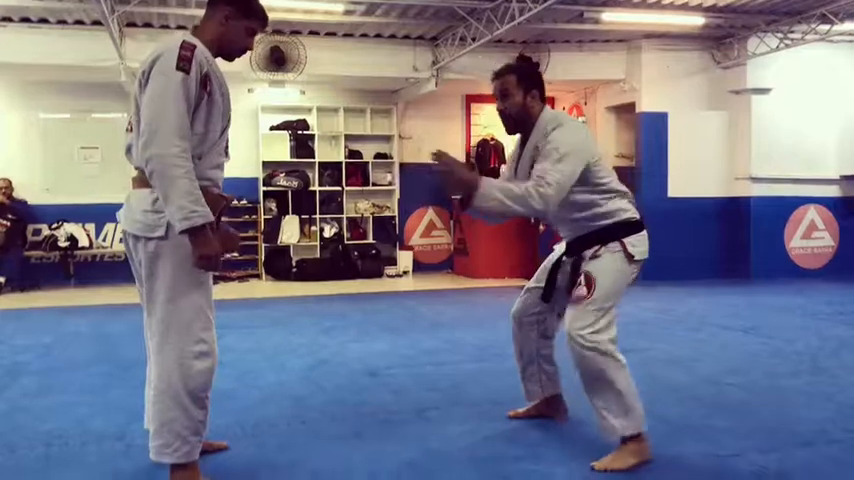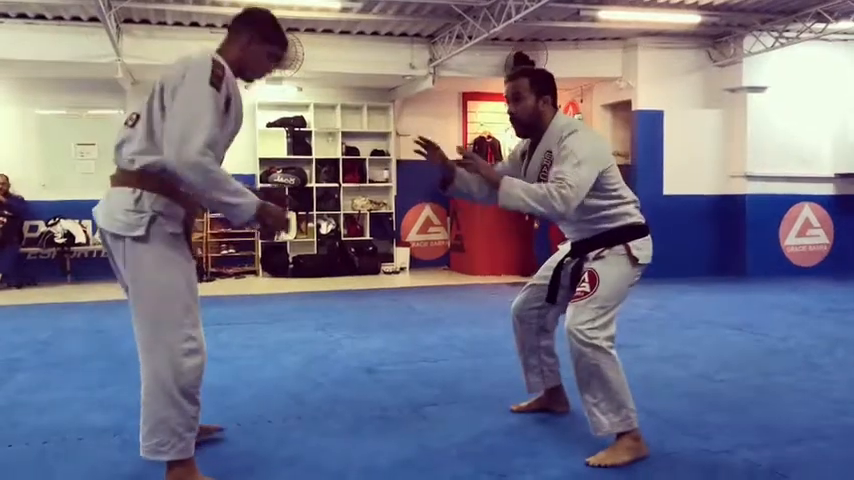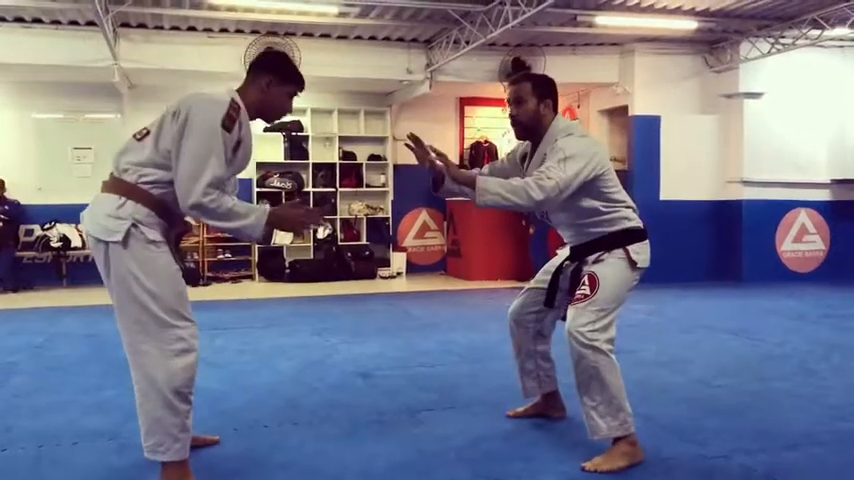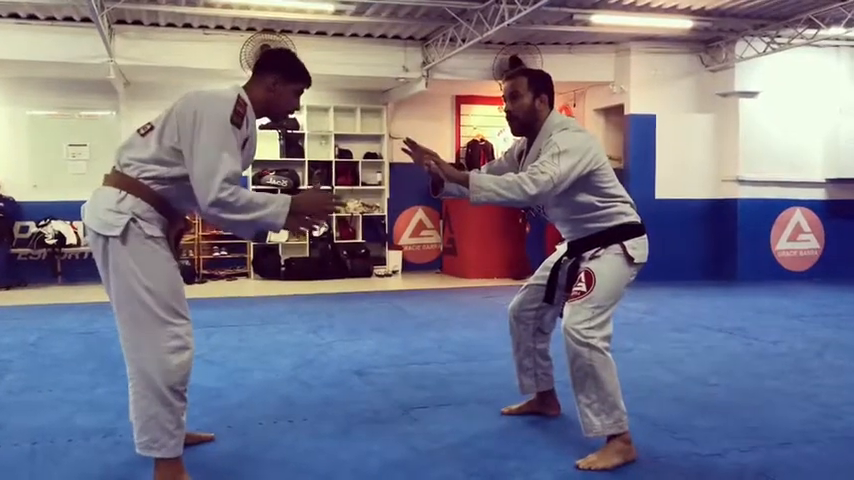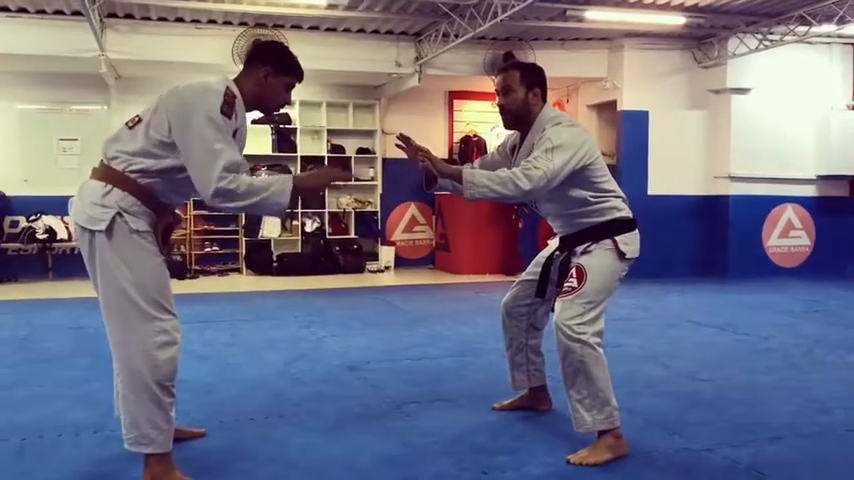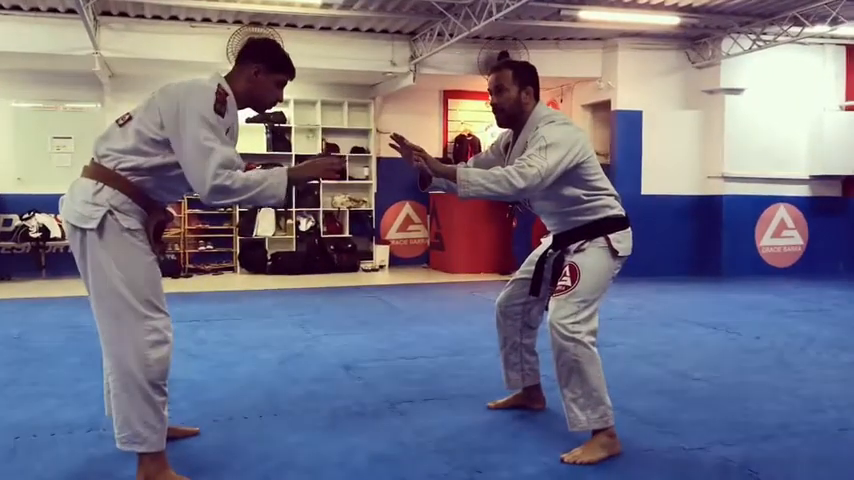
dt=0.4s
person 1, frame 1
left shoulder: (197, 66)
right shoulder: (182, 57)
right elbow: (164, 151)
left wrist: (208, 219)
right wrist: (198, 227)
left hip: (172, 215)
right hip: (167, 217)
left knee: (173, 336)
right knee: (188, 343)
left ankle: (177, 435)
person 1, frame 2
left shoulder: (215, 84)
right shoulder: (205, 73)
right elbow: (191, 161)
left wrist: (246, 208)
right wrist: (254, 209)
left hip: (146, 212)
right hip: (141, 214)
left knee: (166, 335)
right knee: (176, 340)
left ankle: (176, 425)
person 1, frame 3
left shoulder: (230, 120)
right shoulder: (216, 112)
left elbow: (209, 196)
right elbow: (200, 198)
left wrist: (270, 217)
right wrist: (269, 218)
left hip: (133, 220)
right hip: (126, 222)
left knee: (157, 338)
right knee: (170, 343)
left ankle: (169, 433)
person 1, frame 4
left shoulder: (235, 115)
right shoulder: (223, 109)
left elbow: (214, 197)
right elbow: (218, 197)
left wrist: (281, 215)
right wrist: (289, 206)
left hip: (134, 216)
right hip: (127, 217)
left knee: (154, 335)
right knee: (164, 340)
left ankle: (163, 429)
person 1, frame 5
left shoulder: (224, 108)
right shoulder: (210, 101)
left elbow: (214, 186)
right elbow: (221, 187)
left wrist: (288, 190)
right wrist: (297, 184)
left hip: (125, 210)
right hip: (114, 211)
left knee: (142, 330)
right knee: (150, 335)
left ankle: (153, 424)
person 1, frame 6
left shoulder: (216, 105)
right shoulder: (203, 99)
left elbow: (205, 180)
right elbow: (216, 183)
right wrist: (294, 174)
left hip: (118, 208)
right hip: (104, 208)
left knee: (134, 329)
right knee: (143, 334)
left ankle: (145, 422)
person 2, frame 1
left shoulder: (565, 136)
right shoulder: (526, 144)
left elbow: (539, 199)
right elbow: (509, 200)
left wrist: (473, 184)
right wrist: (470, 190)
left hip: (613, 243)
right hip: (578, 246)
left knee: (586, 333)
right knee: (528, 315)
left ankle: (634, 440)
right ankle: (549, 399)
person 2, frame 2
left shoulder: (578, 141)
right shoulder: (530, 147)
left elbow: (559, 201)
right elbow: (488, 190)
left wrist: (497, 179)
right wrist: (451, 172)
left hip: (617, 245)
right hip: (580, 246)
left knee: (585, 329)
right knee: (528, 311)
left ankle: (628, 437)
right ankle: (551, 394)
person 2, frame 3
left shoulder: (575, 146)
right shoulder: (529, 150)
left elbow: (538, 192)
right elbow: (487, 179)
left wrist: (465, 179)
right wrist: (440, 172)
left hip: (617, 249)
right hip: (578, 250)
left knee: (585, 332)
right knee: (526, 316)
left ankle: (625, 442)
right ankle: (548, 399)
person 2, frame 4
left shoulder: (570, 140)
right shoulder: (527, 146)
left elbow: (531, 187)
right elbow: (489, 177)
left wrist: (457, 177)
right wrist: (440, 174)
left hip: (614, 245)
right hip: (577, 245)
left knee: (581, 329)
right knee: (525, 312)
left ankle: (619, 439)
right ankle: (544, 396)
person 2, frame 5
left shoulder: (563, 135)
right shoulder: (520, 139)
left elbow: (526, 182)
right elbow: (480, 172)
left wrist: (450, 172)
right wrist: (434, 169)
left hip: (606, 240)
right hip: (568, 240)
left knee: (573, 325)
right knee: (518, 307)
left ankle: (610, 435)
right ankle: (535, 392)
person 2, frame 6
left shoulder: (557, 133)
right shoulder: (513, 138)
left elbow: (520, 180)
right elbow: (474, 170)
left wrist: (444, 170)
right wrist: (428, 169)
left hip: (598, 238)
right hip: (562, 238)
left knee: (567, 324)
right knee: (512, 306)
left ankle: (603, 434)
right ankle: (529, 390)
